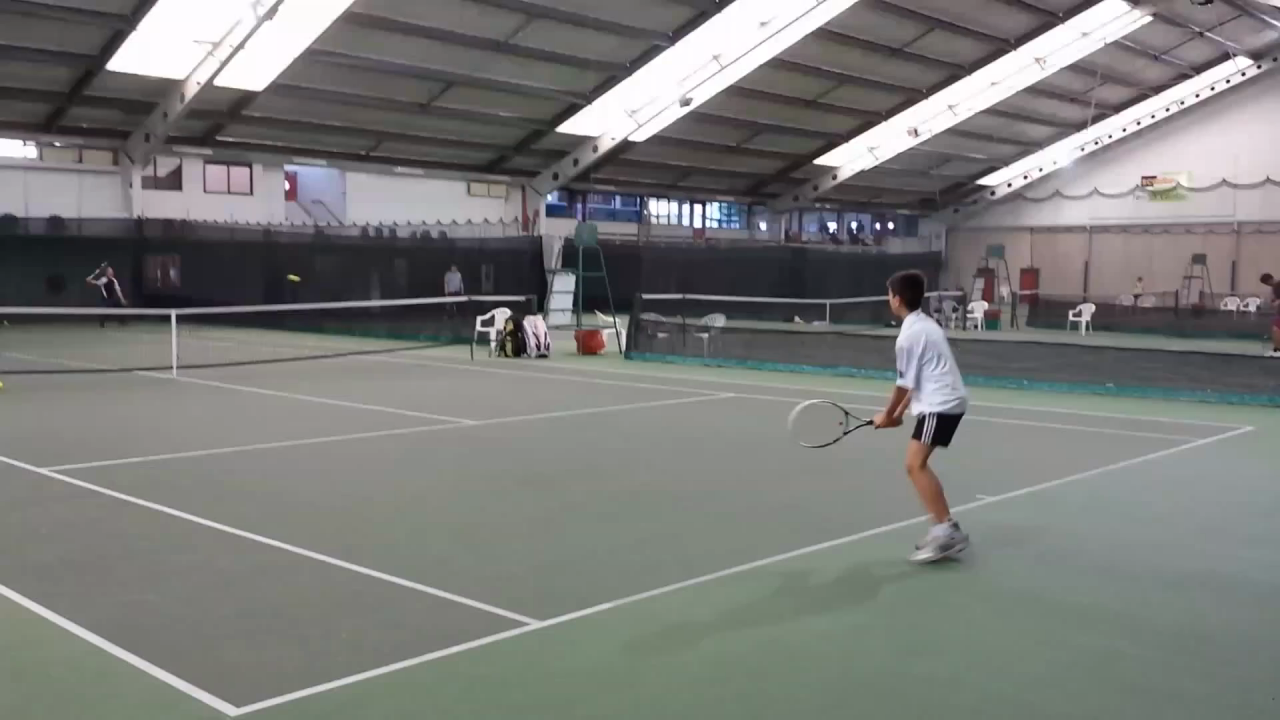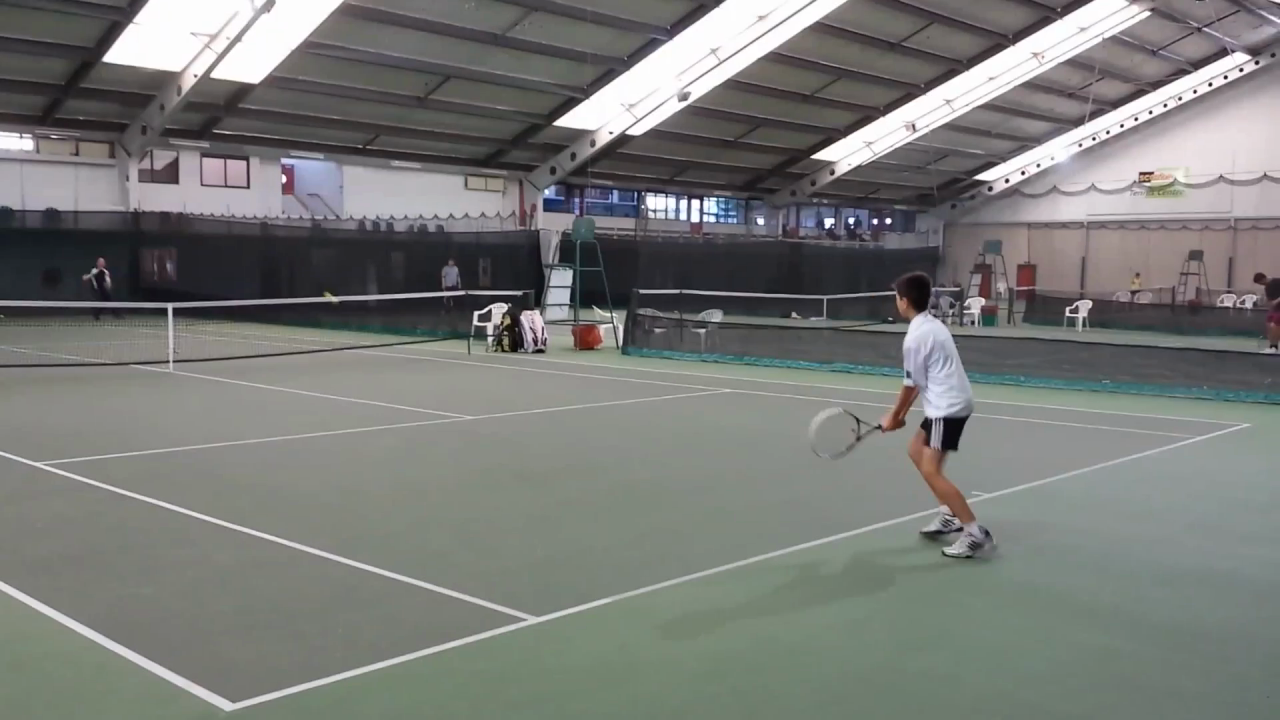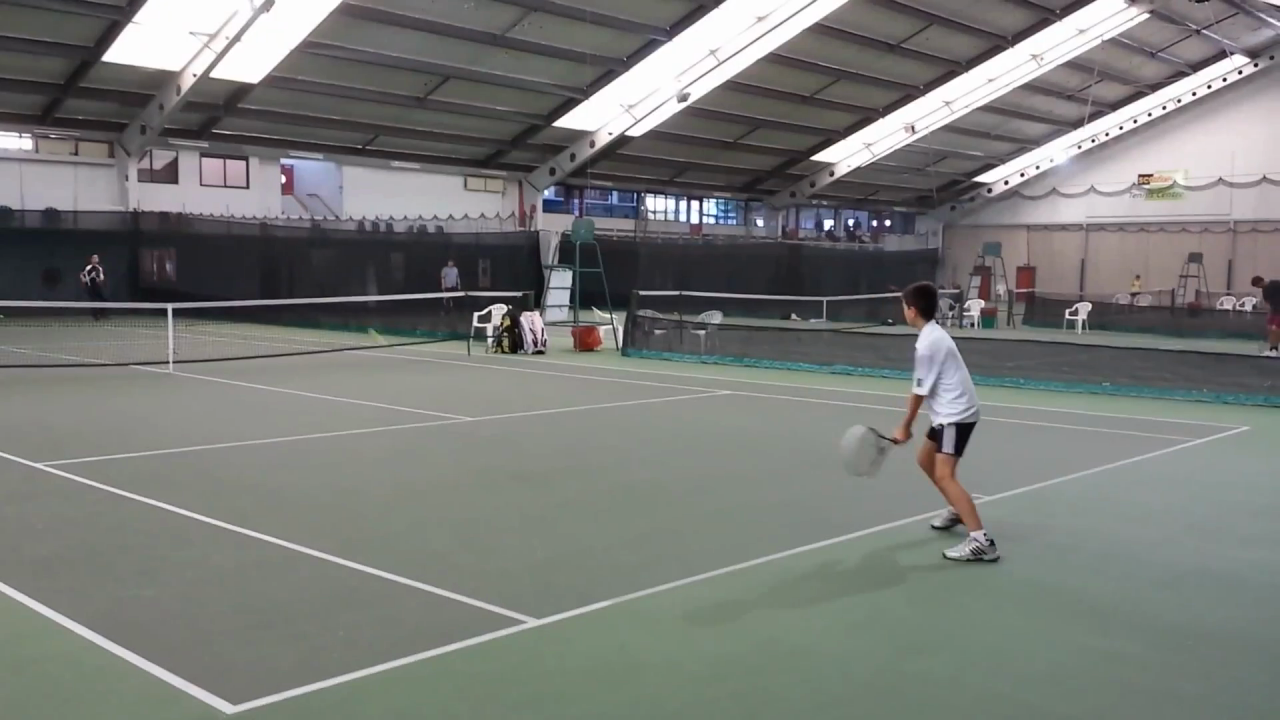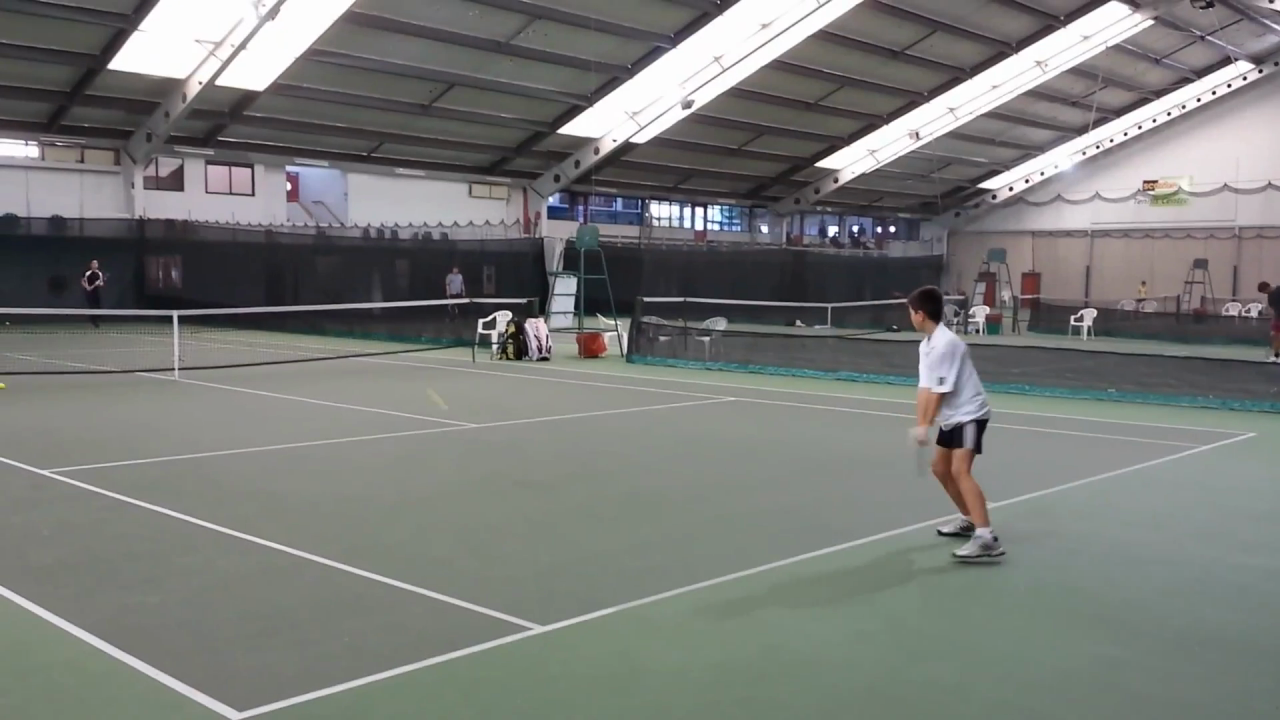
dt=0.1s
person 1, frame 1
left shoulder: (909, 336)
right shoulder: (925, 325)
left elbow: (905, 384)
left wrist: (887, 413)
right wrist: (899, 411)
left hip: (940, 406)
right hip: (947, 402)
left knee: (914, 465)
right knee: (917, 463)
left ankle: (946, 532)
right ankle: (944, 526)
person 1, frame 2
left shoulder: (916, 336)
right shoulder: (932, 325)
left elbow: (912, 383)
left wrist: (895, 415)
right wrist: (902, 412)
left hip: (947, 408)
right hip: (946, 404)
left knee: (930, 471)
right knee: (915, 451)
left ankle: (975, 534)
right ankle: (950, 515)
person 1, frame 3
left shoulder: (928, 345)
right shoulder: (932, 337)
left elbow: (921, 391)
right elbow: (920, 387)
left wrist: (904, 426)
right wrist: (907, 425)
left hip: (956, 414)
right hip: (944, 413)
left knee: (945, 475)
right knee: (924, 459)
left ankle: (980, 542)
right ankle: (956, 511)
person 1, frame 4
left shoulder: (946, 344)
right shoulder: (927, 345)
left elbow: (941, 390)
right elbow: (925, 387)
left wrist: (925, 425)
right wrist: (921, 424)
left hip: (970, 414)
right hip: (953, 415)
left knee: (960, 472)
right knee: (940, 469)
left ankle: (986, 538)
right ankle: (969, 519)
